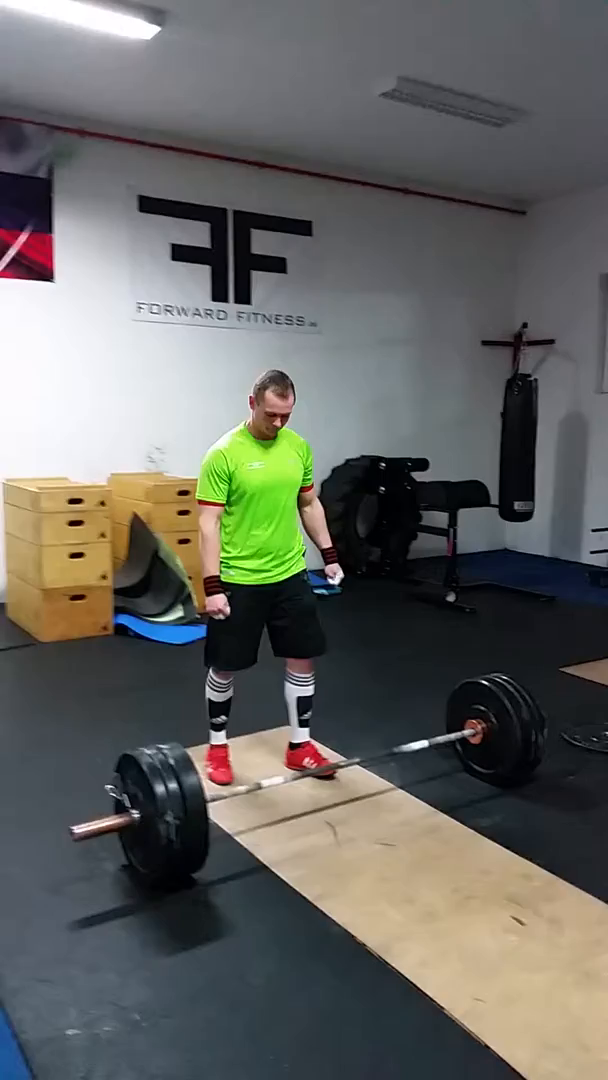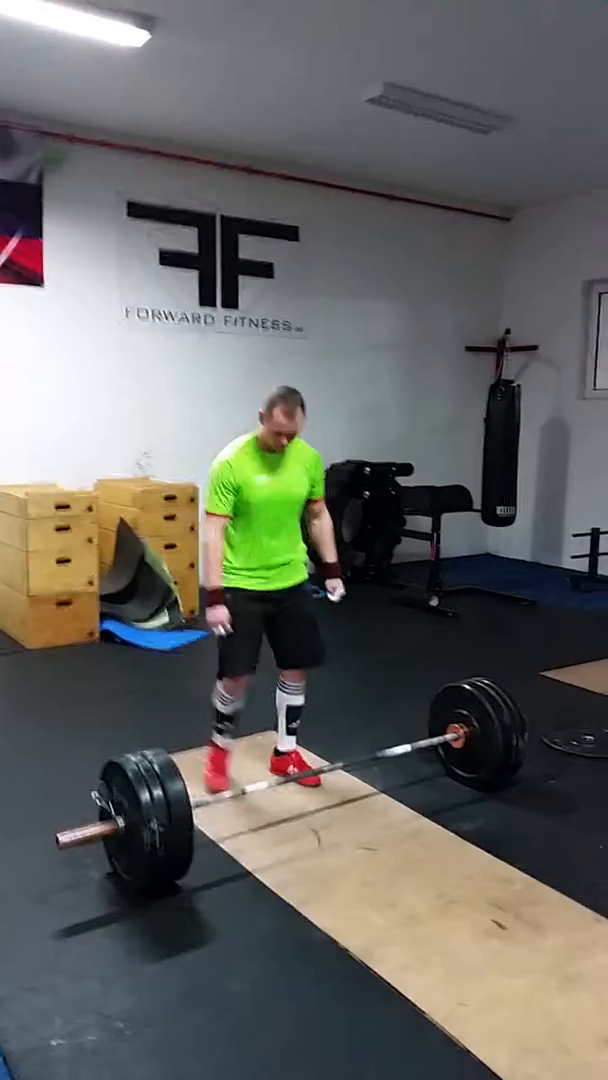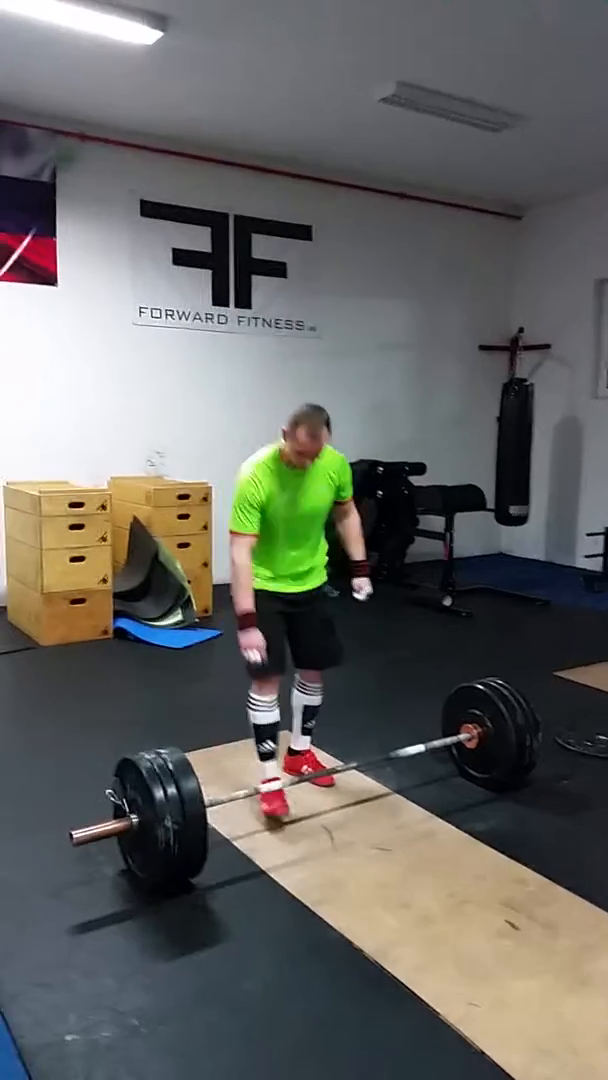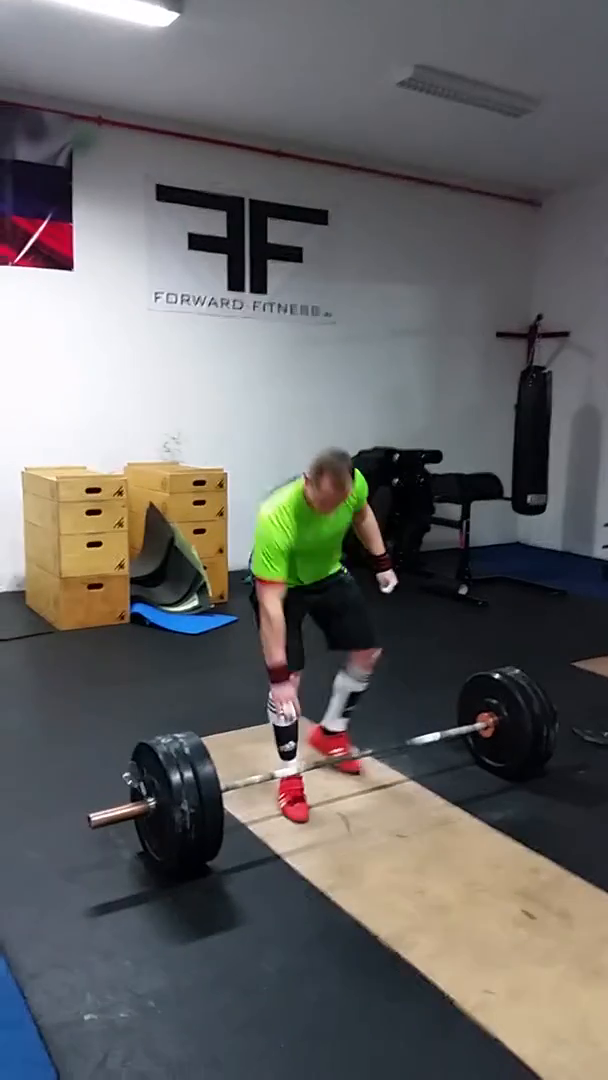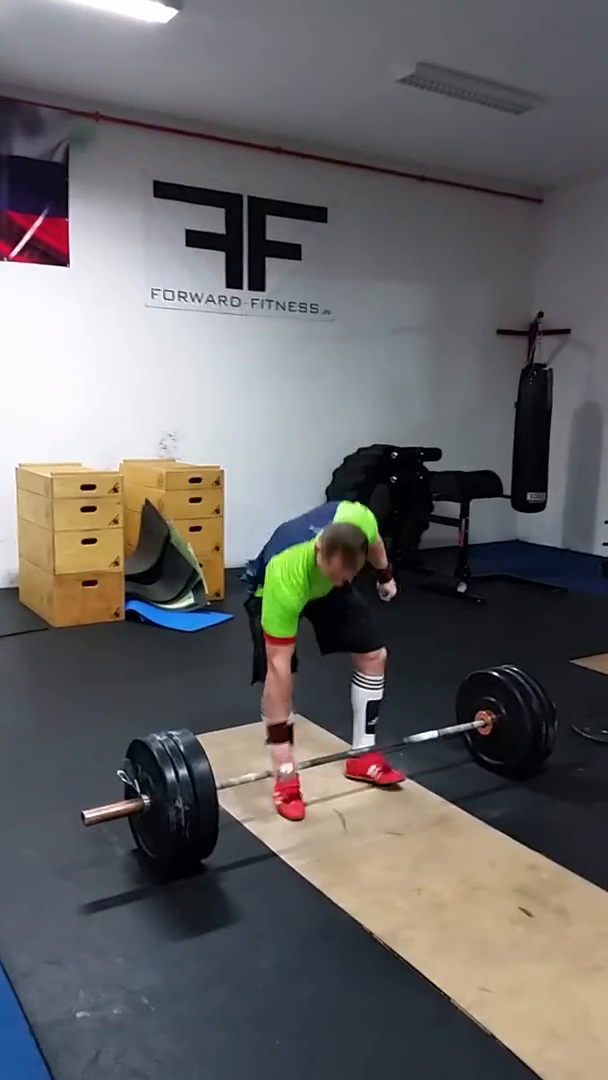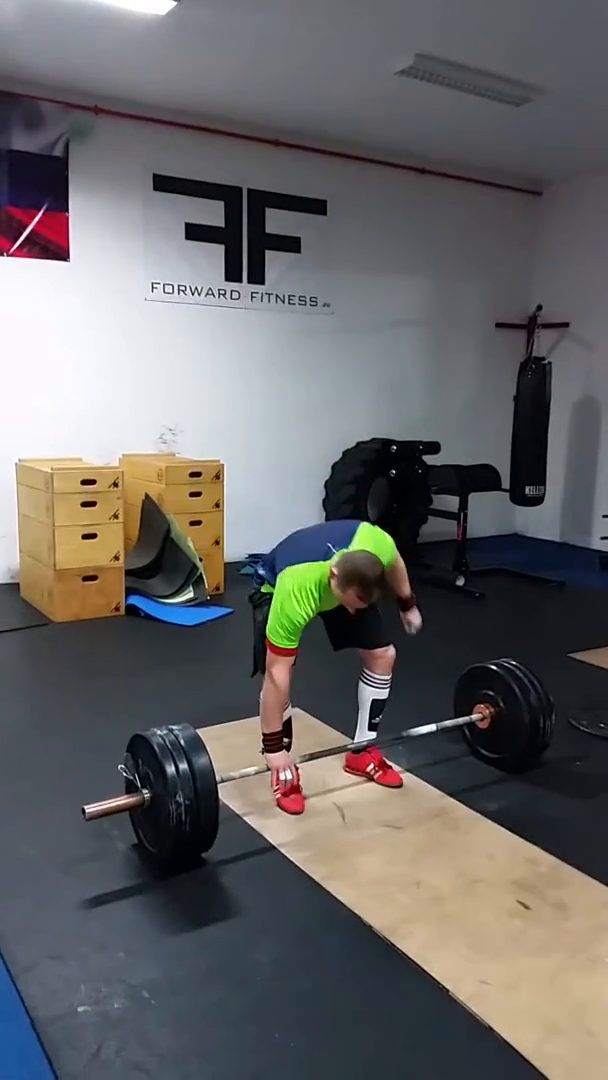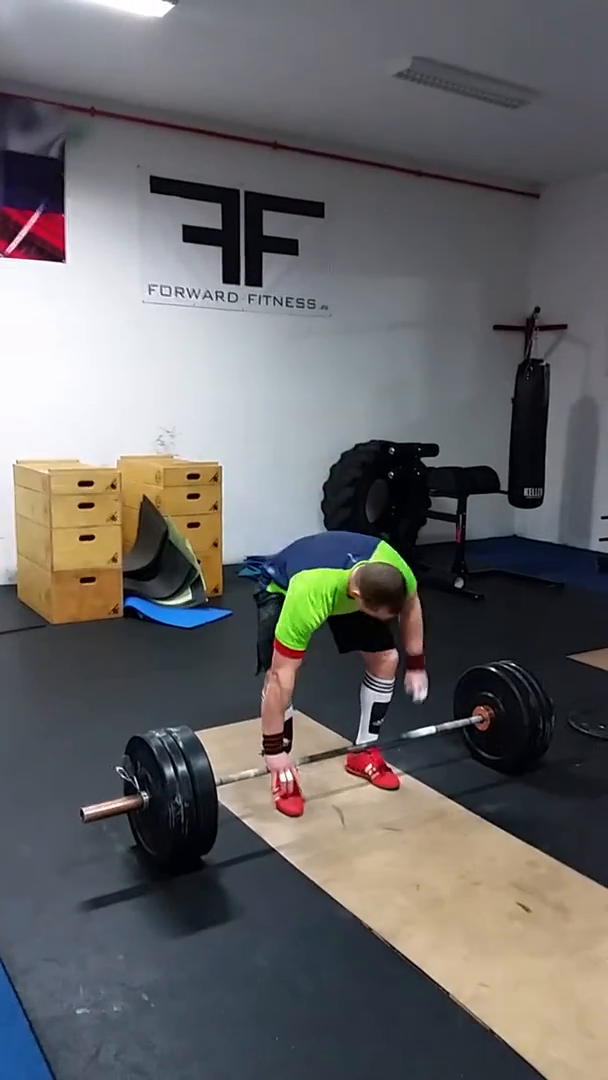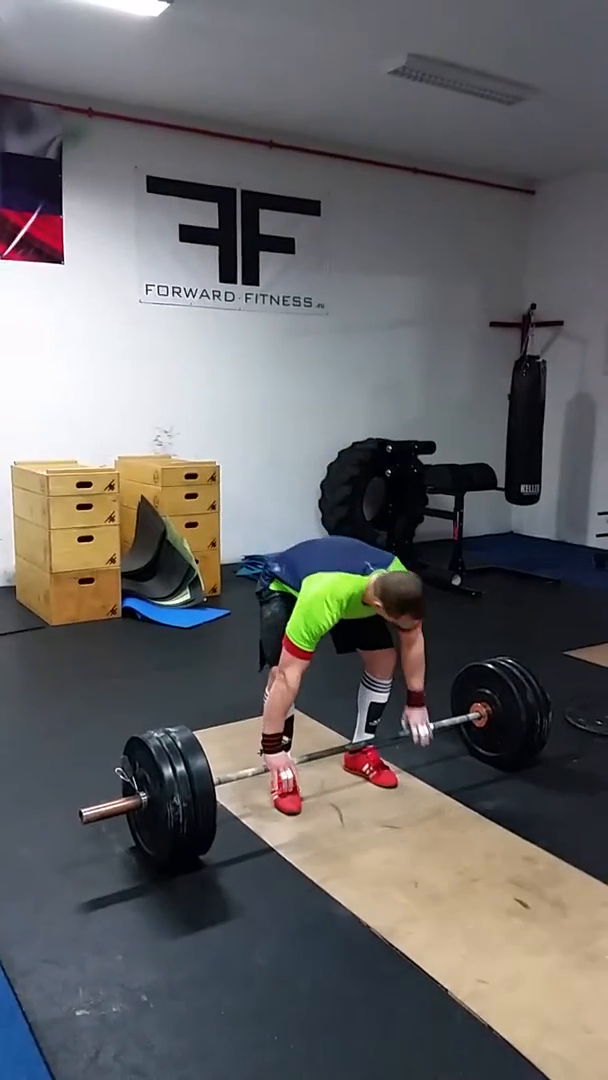
dt=0.2s
person 1, frame 1
left shoulder: (299, 447)
right shoulder: (225, 454)
left elbow: (309, 503)
right elbow: (209, 523)
left wrist: (329, 554)
right wrist: (212, 586)
left hip: (289, 576)
right hip: (239, 581)
left knee: (302, 660)
right knee: (225, 668)
left ankle: (300, 744)
right ankle: (217, 745)
person 1, frame 2
left shoulder: (309, 458)
right shoulder: (231, 463)
left elbow: (317, 515)
right elbow: (213, 533)
left wrist: (332, 568)
right wrist: (215, 598)
left hip: (291, 584)
right hip: (239, 586)
left knee: (295, 671)
right knee: (236, 675)
left ankle: (286, 751)
right ankle: (220, 745)
person 1, frame 3
left shoulder: (335, 464)
right shoulder: (255, 476)
left elbow: (347, 514)
right elbow: (240, 553)
left wrist: (360, 569)
right wrist: (246, 622)
left hip: (311, 584)
right hip: (264, 588)
left knee: (314, 671)
right knee: (266, 677)
left ankle: (300, 751)
right ankle: (270, 778)
person 1, frame 4
left shoulder: (353, 484)
right shoulder: (276, 519)
left elbow: (364, 515)
right elbow: (273, 605)
left wrist: (381, 563)
right wrist: (277, 677)
left hip: (328, 575)
right hip: (279, 580)
left knee: (367, 652)
right knee: (289, 676)
left ankle: (330, 732)
right ankle: (290, 776)
person 1, frame 5
left shoulder: (359, 521)
right shoulder: (284, 579)
right elbow: (278, 666)
left wrist: (384, 576)
right wrist: (278, 739)
left hip: (326, 587)
right hip: (270, 589)
left knee: (374, 656)
right knee: (281, 676)
left ankle: (363, 755)
right ankle: (286, 777)
person 1, frame 6
left shoulder: (376, 546)
right shoulder: (293, 594)
left elbow: (396, 567)
right elbow: (277, 675)
left wrist: (407, 604)
right wrist: (273, 746)
right hip: (275, 584)
left knee: (382, 654)
right knee: (278, 672)
left ankle: (362, 752)
right ankle: (284, 769)
person 1, frame 7
left shoulder: (392, 570)
right shoulder: (307, 597)
left elbow: (411, 606)
right elbow: (282, 676)
left wrist: (416, 665)
right wrist: (273, 748)
left hip: (343, 578)
right hip: (280, 586)
left knee: (386, 659)
right knee: (275, 673)
left ankle: (363, 752)
right ankle: (283, 773)
person 1, frame 8
left shoulder: (401, 586)
right shoulder: (323, 599)
left elbow: (412, 644)
right elbow: (288, 675)
left wrist: (416, 703)
right wrist: (271, 747)
right hip: (283, 584)
left knee: (384, 659)
right knee: (280, 670)
left ankle: (360, 751)
right ankle: (281, 769)
